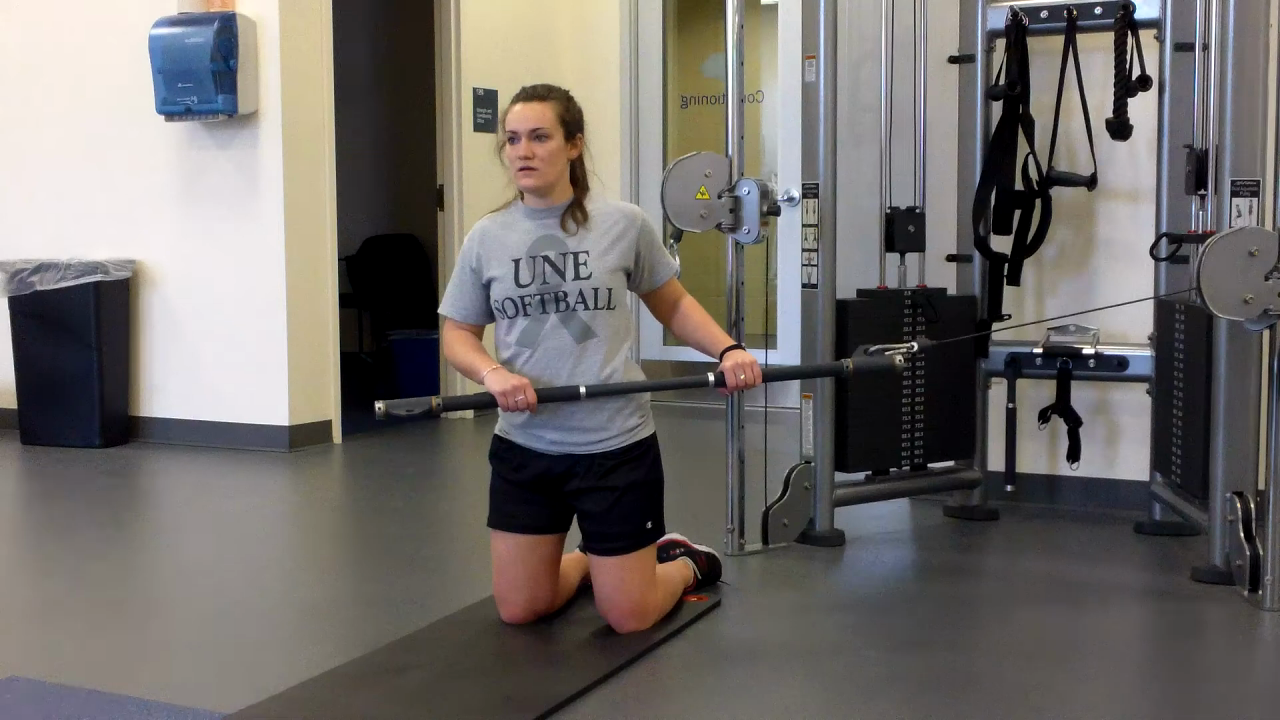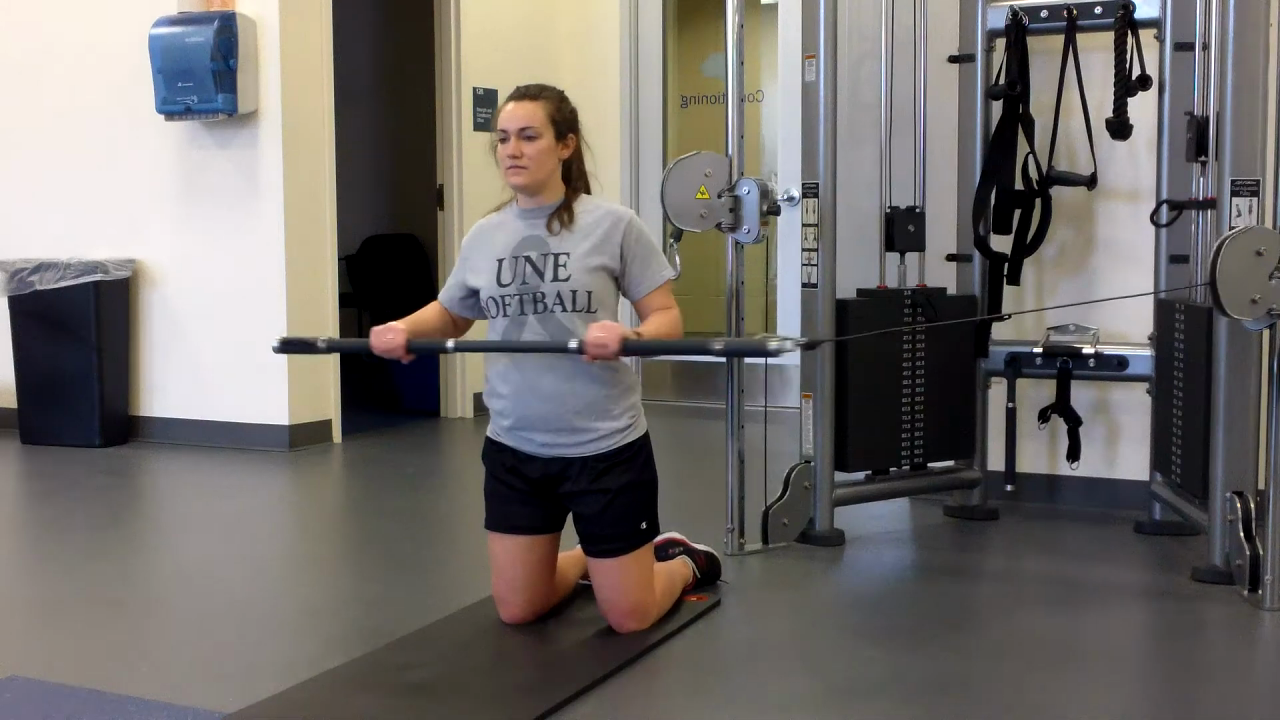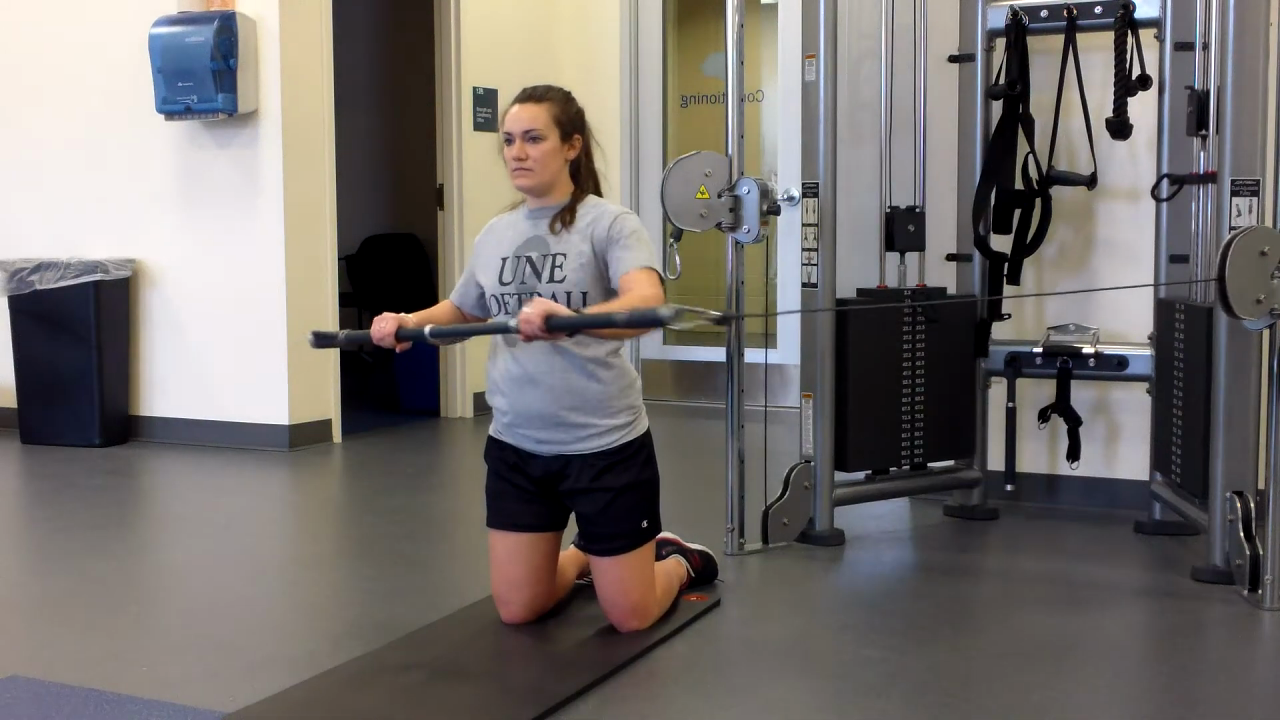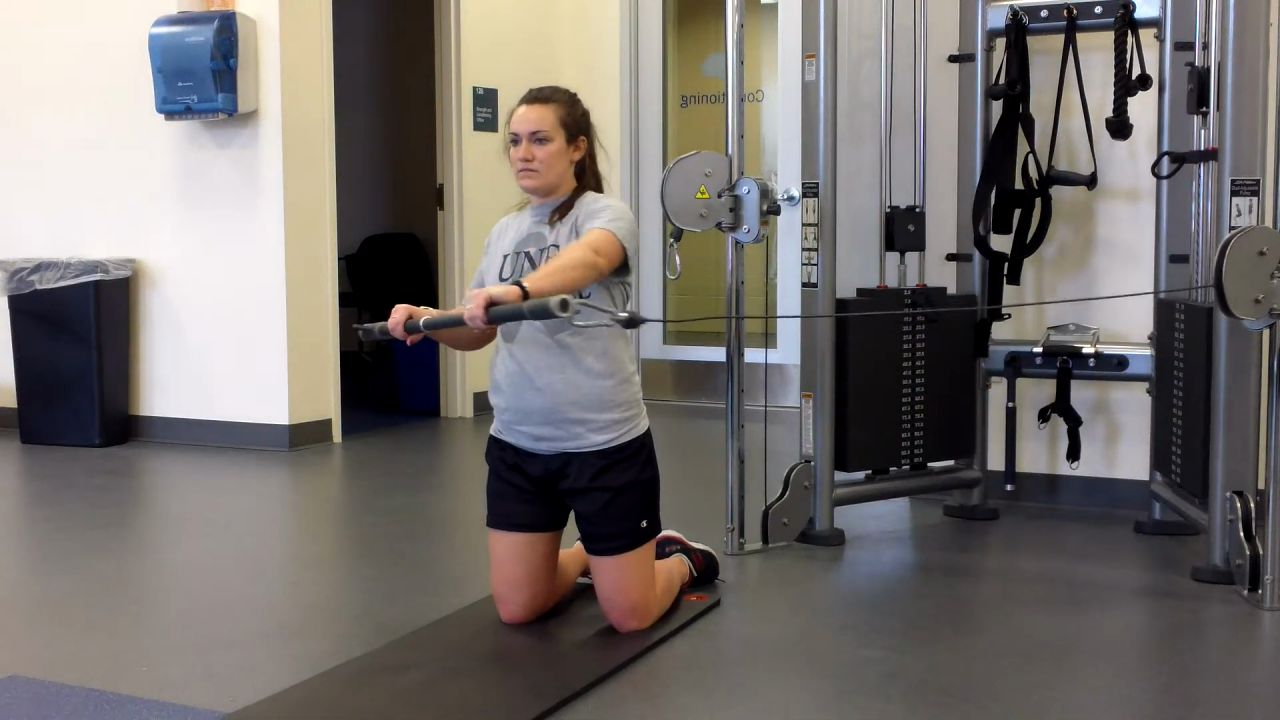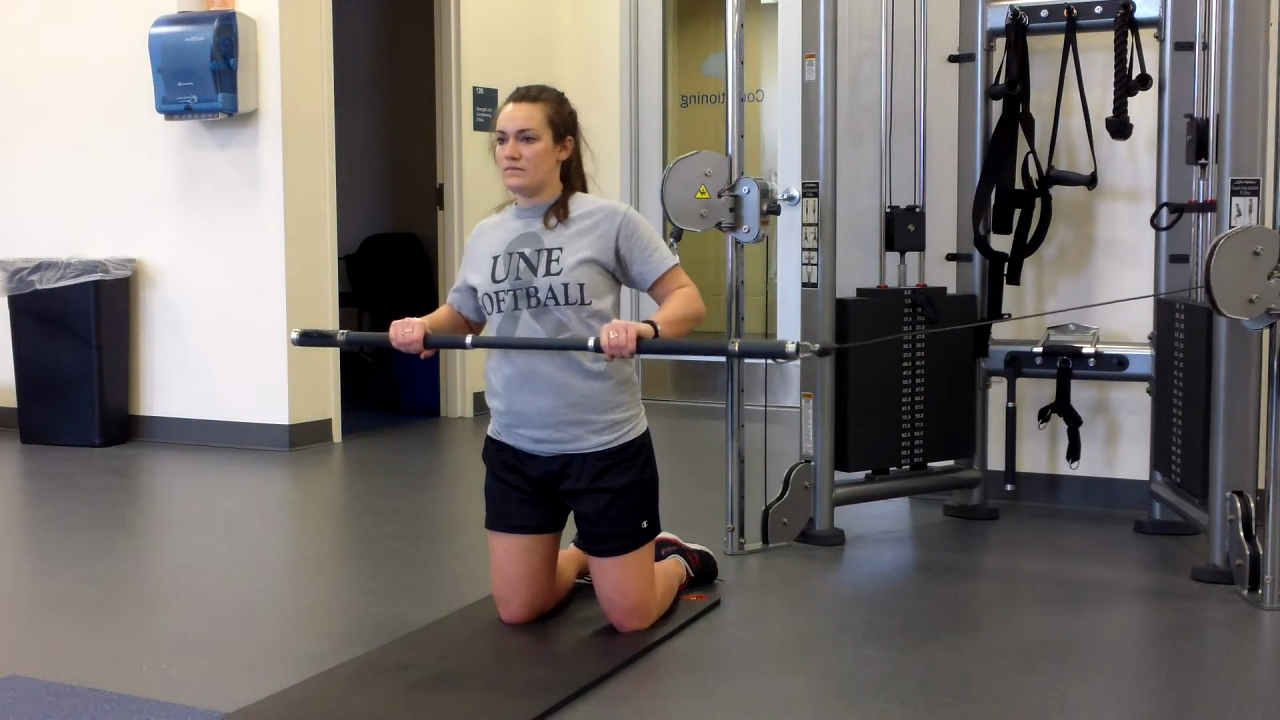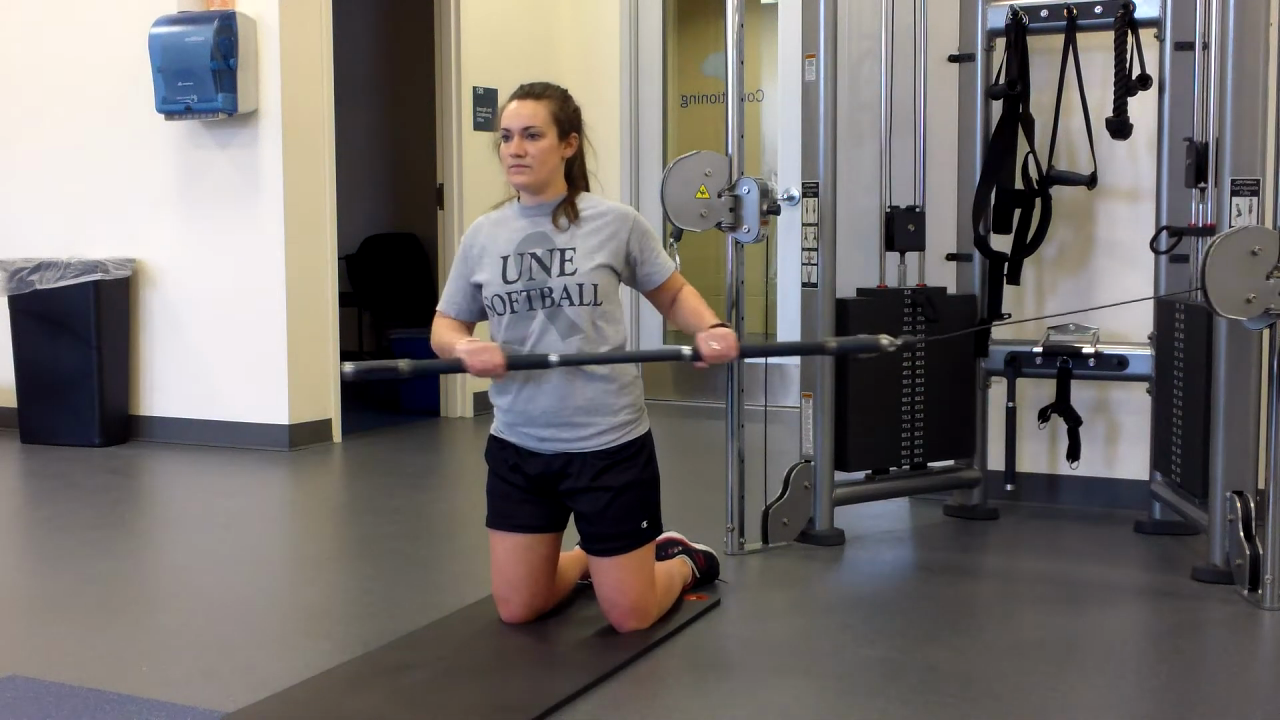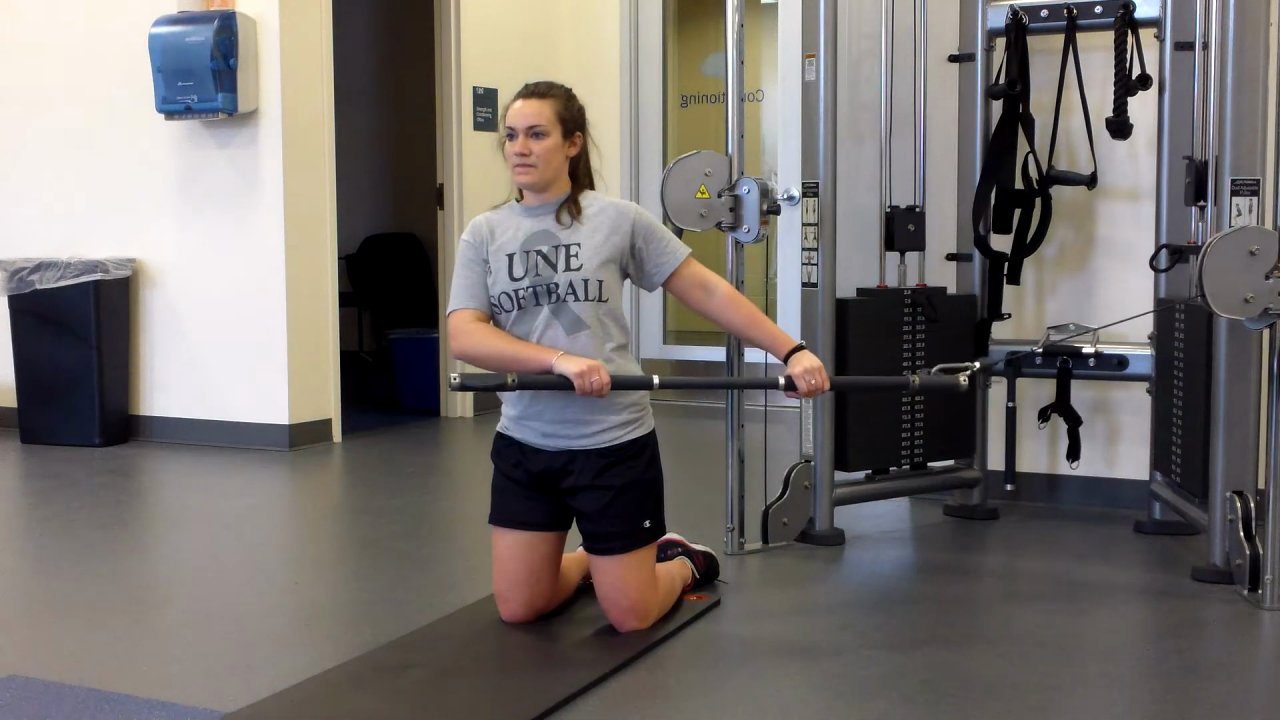
dt=0.7s
person 1, frame 1
left shoulder: (624, 224)
right shoulder: (486, 238)
left elbow: (672, 304)
right elbow: (458, 334)
left wrist: (728, 350)
right wrist: (492, 373)
left hip: (614, 444)
right hip: (523, 447)
left knee: (629, 616)
right knee: (519, 611)
left ankle: (686, 561)
right ankle: (591, 560)
person 1, frame 2
left shoulder: (614, 225)
right shoulder: (483, 236)
left elbow: (667, 320)
right elbow: (451, 315)
left wrist: (628, 335)
right wrist: (404, 328)
left hip: (605, 446)
right hip: (514, 448)
left knee: (629, 617)
right knee: (517, 610)
left ankle: (681, 561)
right ankle: (587, 560)
person 1, frame 3
left shoulder: (609, 223)
right shoulder: (494, 234)
left elbow: (646, 304)
right elbow: (460, 314)
left wrist: (569, 316)
right wrist: (407, 322)
left hip: (605, 443)
right hip: (516, 447)
left knee: (629, 616)
right knee: (517, 610)
left ankle: (678, 561)
right ankle: (583, 556)
person 1, frame 4
left shoulder: (602, 213)
right shoulder: (503, 231)
left elbow: (588, 257)
right elbow: (476, 330)
left wrist: (517, 290)
right wrist: (423, 318)
left hip: (604, 442)
right hip: (517, 445)
left knee: (630, 616)
right knee: (516, 609)
left ankle: (680, 560)
right ankle: (586, 556)
person 1, frame 5
left shoulder: (609, 221)
right shoulder: (484, 236)
left elbow: (687, 300)
right elbow: (461, 319)
left wrist: (644, 330)
right wrist: (421, 326)
left hip: (604, 444)
right hip: (515, 447)
left knee: (630, 616)
right knee: (517, 611)
left ankle: (678, 560)
right ankle: (585, 555)
person 1, frame 6
left shoulder: (615, 223)
right shoulder: (482, 235)
left elbow: (675, 294)
right elbow: (445, 325)
left wrist: (711, 329)
right wrist: (463, 345)
left hip: (609, 443)
right hip: (519, 447)
left knee: (629, 616)
right knee: (517, 609)
left ankle: (683, 559)
right ankle: (590, 560)
person 1, frame 7
left shoulder: (618, 221)
right shoulder: (483, 234)
left elbow: (705, 290)
right elbow: (464, 337)
left wrist: (791, 351)
right wrist: (558, 359)
left hip: (612, 442)
right hip: (523, 445)
left knee: (630, 616)
right knee: (517, 610)
left ankle: (683, 561)
right ankle: (594, 559)
